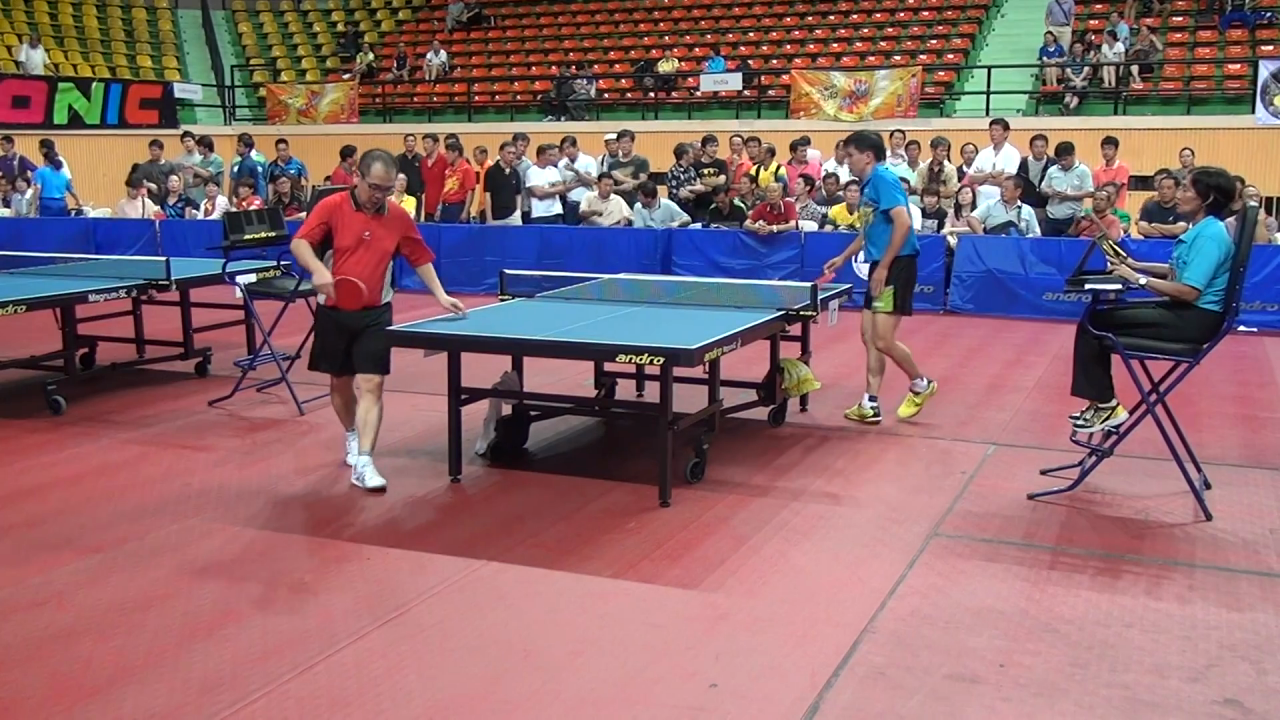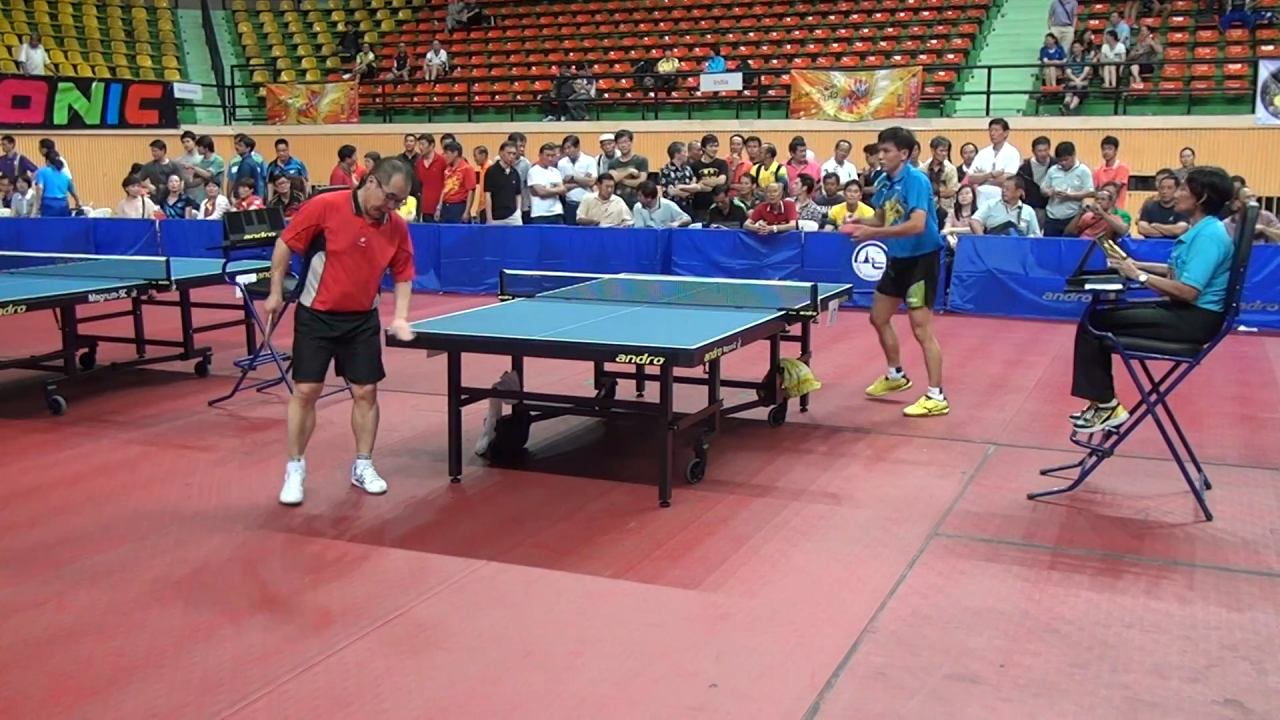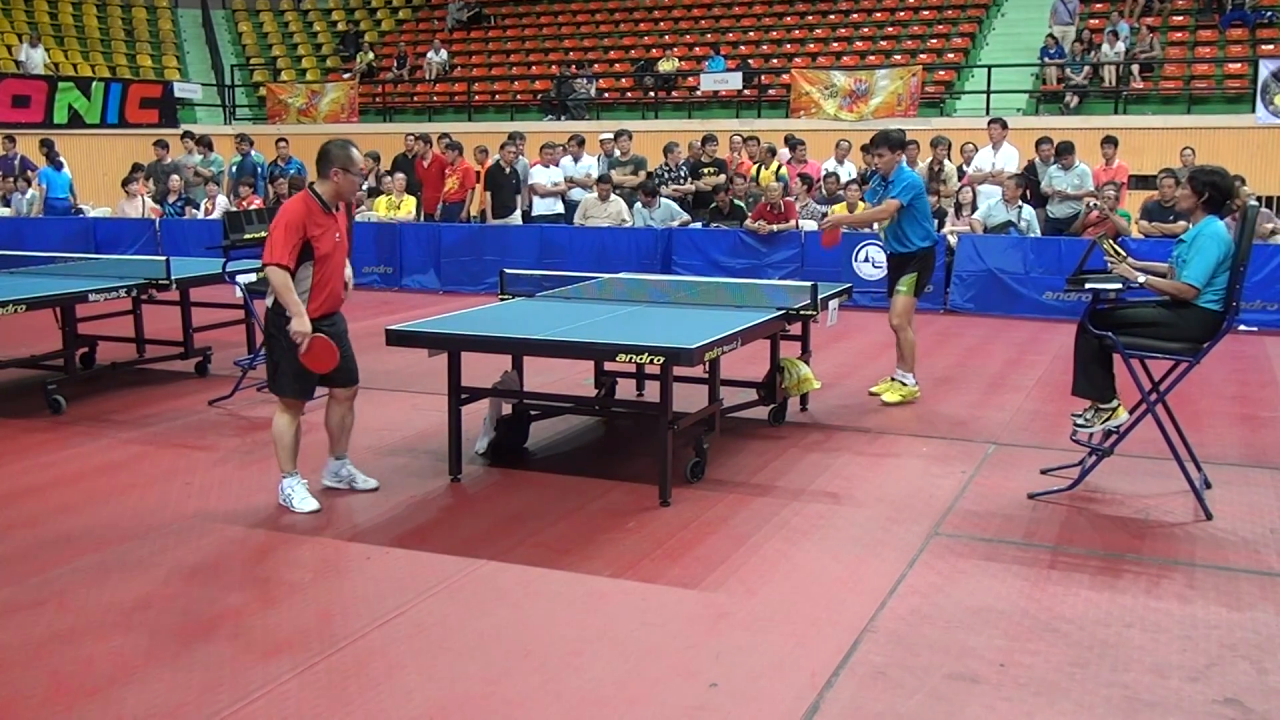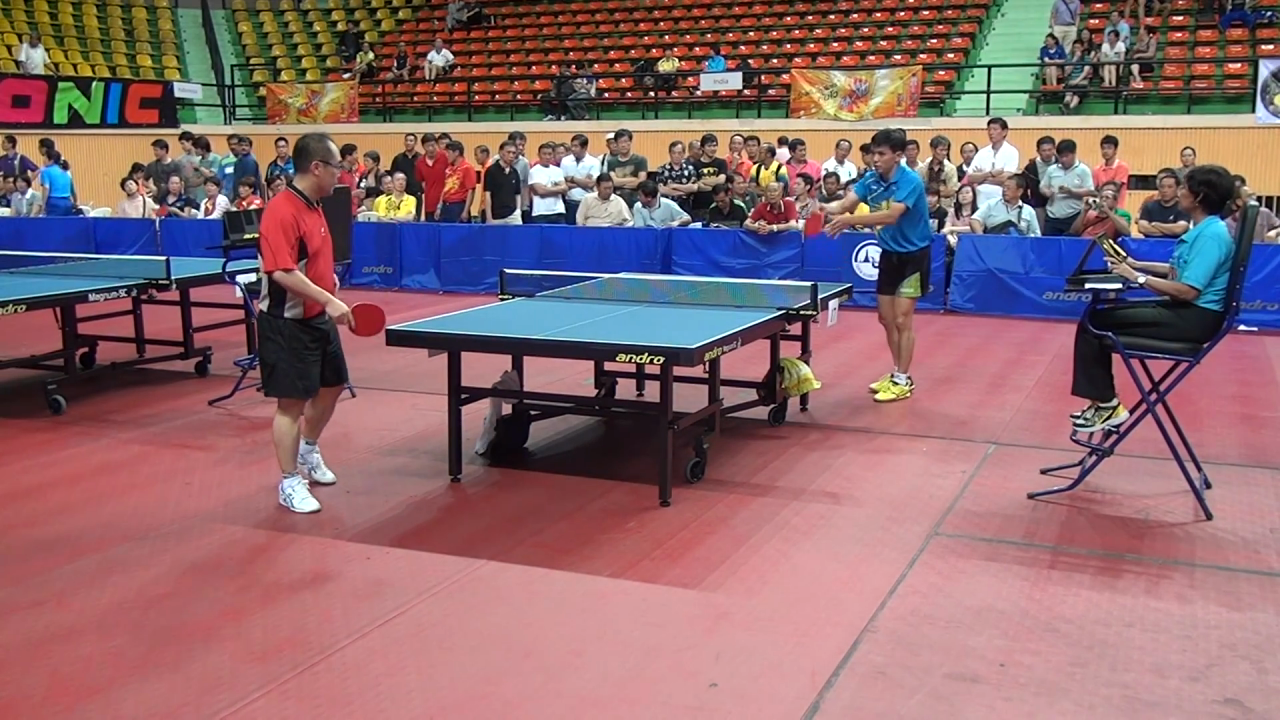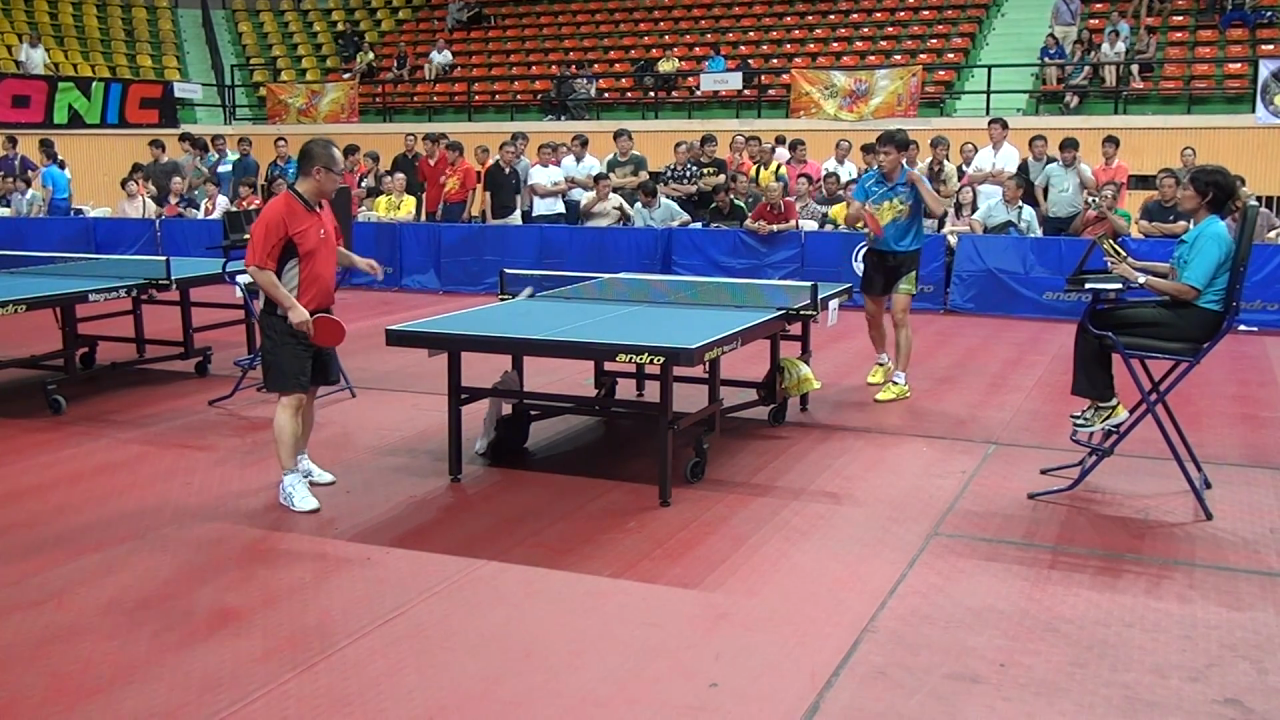
dt=0.4s
person 1, frame 1
left shoulder: (398, 217)
right shoulder: (331, 207)
left elbow: (420, 258)
right elbow: (299, 243)
left wrist: (440, 293)
right wrist: (318, 270)
left hip: (375, 313)
right hip: (334, 311)
left knee: (370, 387)
right knee: (340, 383)
left ankle: (363, 464)
right ankle: (352, 436)
person 1, frame 2
left shoulder: (397, 227)
right shoulder: (324, 207)
left elbow: (403, 275)
right elbow: (285, 245)
left wrist: (400, 317)
right wrist: (276, 291)
left hip: (362, 319)
right hip: (316, 315)
left knee: (366, 392)
right knee: (306, 391)
left ankle: (362, 466)
right ankle: (294, 468)
person 1, frame 3
left shoulder: (340, 208)
right shoulder: (295, 212)
right elbow: (275, 268)
left wrist: (346, 271)
right wrist: (298, 316)
left hip: (331, 319)
right hip: (297, 326)
left knee: (345, 391)
right knee: (291, 403)
left ankle: (338, 468)
right ankle: (289, 483)
person 1, frame 4
left shoulder: (312, 205)
right shoulder: (282, 211)
right elbow: (282, 272)
left wrist: (329, 275)
right wrist: (329, 301)
left hip: (318, 319)
right hip: (287, 324)
left knee: (331, 386)
right knee: (292, 404)
left ankle: (307, 452)
right ankle: (290, 483)
person 1, frame 5
left shoulder: (323, 207)
right shoulder: (277, 211)
right elbow: (257, 268)
left wrist: (357, 261)
right wrist: (292, 307)
left hip: (320, 318)
right hip: (288, 321)
left knee: (309, 394)
right knee: (291, 399)
left ankle: (300, 461)
right ankle: (290, 481)
person 2, frame 1
left shoulder: (882, 179)
right shoulder: (870, 184)
left elbow: (903, 223)
left wrist: (883, 267)
right wrist: (842, 258)
left hip: (896, 266)
right hip: (884, 267)
left knee: (883, 340)
right knee: (869, 336)
left ankle: (921, 385)
right ankle: (870, 404)
person 2, frame 2
left shoulder: (916, 180)
right shoulder: (884, 182)
left elbow: (917, 225)
right elbow: (881, 219)
left wrist: (872, 233)
right wrist: (860, 223)
left hip: (921, 260)
right hip: (897, 260)
left knee: (921, 331)
right knee: (878, 318)
left ankle: (936, 398)
right ankle: (895, 375)
person 2, frame 3
left shoulder: (909, 180)
right shoulder: (878, 182)
left elbow: (884, 213)
right elbow: (869, 214)
left wrist: (842, 219)
right wrist: (841, 221)
left hip: (917, 255)
right hip: (897, 255)
left knee: (898, 320)
right knee: (900, 320)
left ankle: (909, 381)
right ankle: (899, 377)
person 2, frame 4
left shoulder: (910, 181)
right shoulder: (871, 180)
left elbow: (891, 216)
right elbow: (847, 203)
left wrist: (849, 220)
right wrist: (829, 210)
left hip: (912, 255)
right hip: (889, 254)
left knee: (902, 320)
right knee: (886, 318)
left ankle: (901, 382)
right ankle: (899, 373)
person 2, frame 5
left shoulder: (915, 181)
right shoulder: (868, 180)
left elbow: (939, 211)
right elbow: (849, 217)
left wrist: (921, 183)
right wrist: (859, 213)
left hip: (905, 256)
right hip: (876, 254)
left knee: (899, 318)
right knee: (872, 314)
left ankle: (900, 380)
right ankle: (882, 362)
person 3, frame 1
left shoulder: (1210, 235)
right shoulder: (1200, 230)
left elbow: (1189, 291)
left wrist: (1138, 279)
right wrist: (1137, 266)
left hip: (1193, 319)
right hip: (1182, 312)
left knee: (1094, 322)
right knee: (1097, 318)
left ankle: (1106, 405)
right ankle: (1103, 401)
person 3, frame 2
left shoulder: (1209, 235)
right shoulder: (1201, 230)
left elbow: (1188, 290)
left wrist: (1138, 275)
right wrist: (1136, 264)
left hip: (1193, 319)
right hip: (1181, 311)
left knee: (1094, 322)
right knee: (1097, 317)
left ankle: (1106, 404)
right ankle: (1104, 401)
person 3, frame 3
left shoulder: (1210, 234)
right shoulder: (1201, 229)
left elbow: (1187, 289)
left wrist: (1138, 277)
right wrist: (1137, 264)
left hip: (1194, 318)
right hip: (1183, 311)
left knee: (1094, 322)
right knee: (1098, 317)
left ankle: (1107, 405)
right ankle: (1105, 401)
person 3, frame 4
left shoulder: (1211, 235)
right shoulder: (1203, 230)
left elbow: (1188, 290)
left wrist: (1138, 277)
right wrist: (1138, 265)
left hip: (1194, 318)
right hip: (1183, 311)
left knee: (1094, 322)
right knee: (1098, 316)
left ankle: (1106, 404)
right ankle: (1105, 401)
person 3, frame 5
left shoulder: (1212, 235)
right shoulder: (1203, 230)
left elbow: (1188, 290)
left wrist: (1138, 278)
right wrist: (1137, 265)
left hip: (1193, 319)
right hip: (1182, 312)
left knee: (1094, 322)
right knee: (1097, 317)
left ankle: (1106, 404)
right ankle: (1104, 401)
